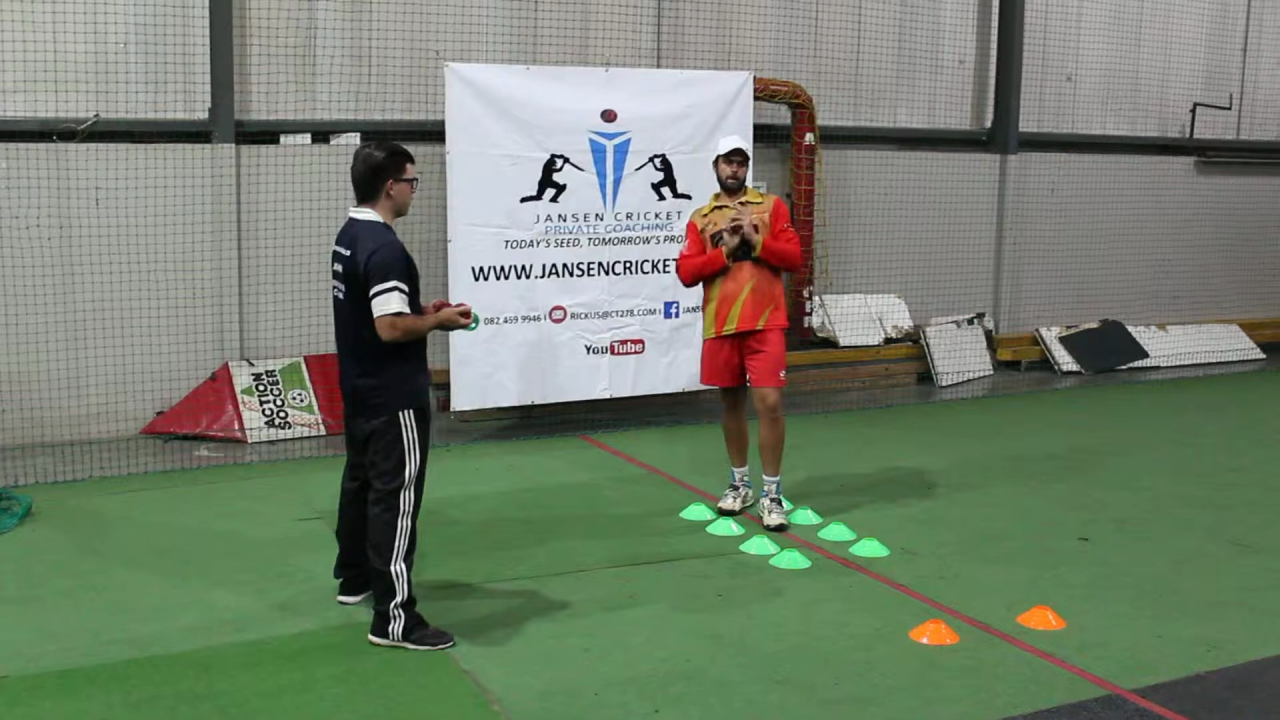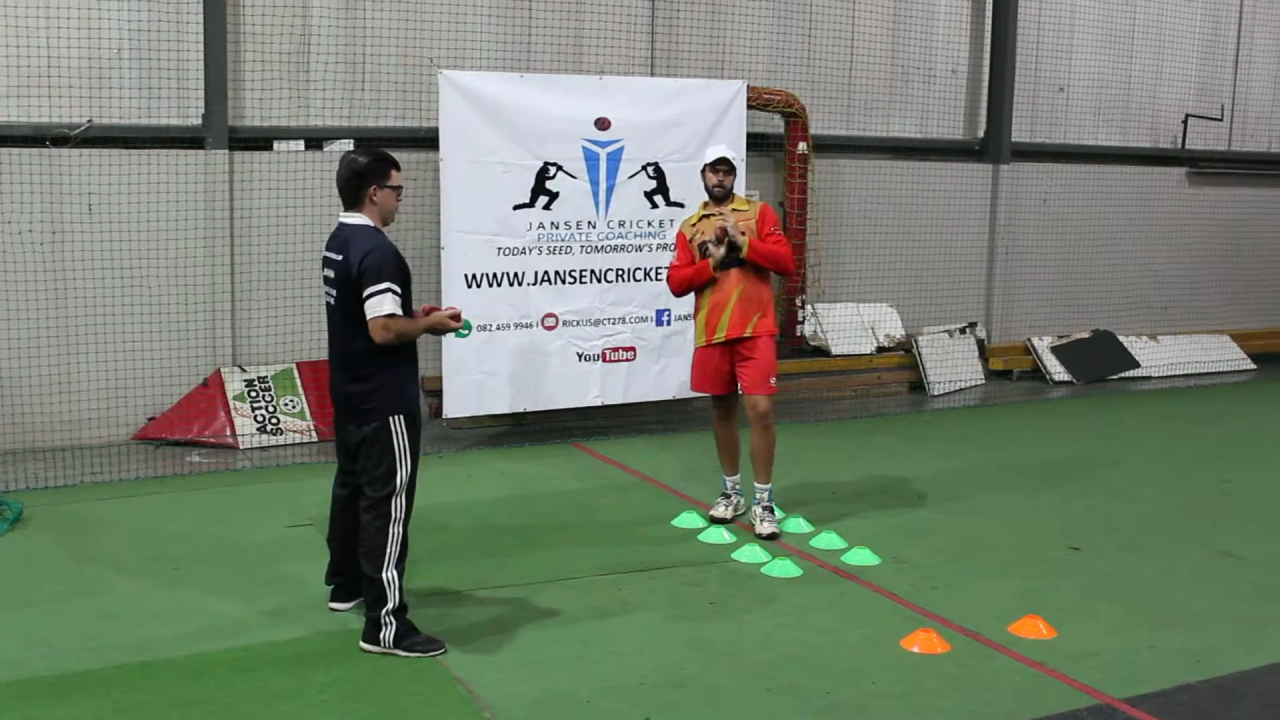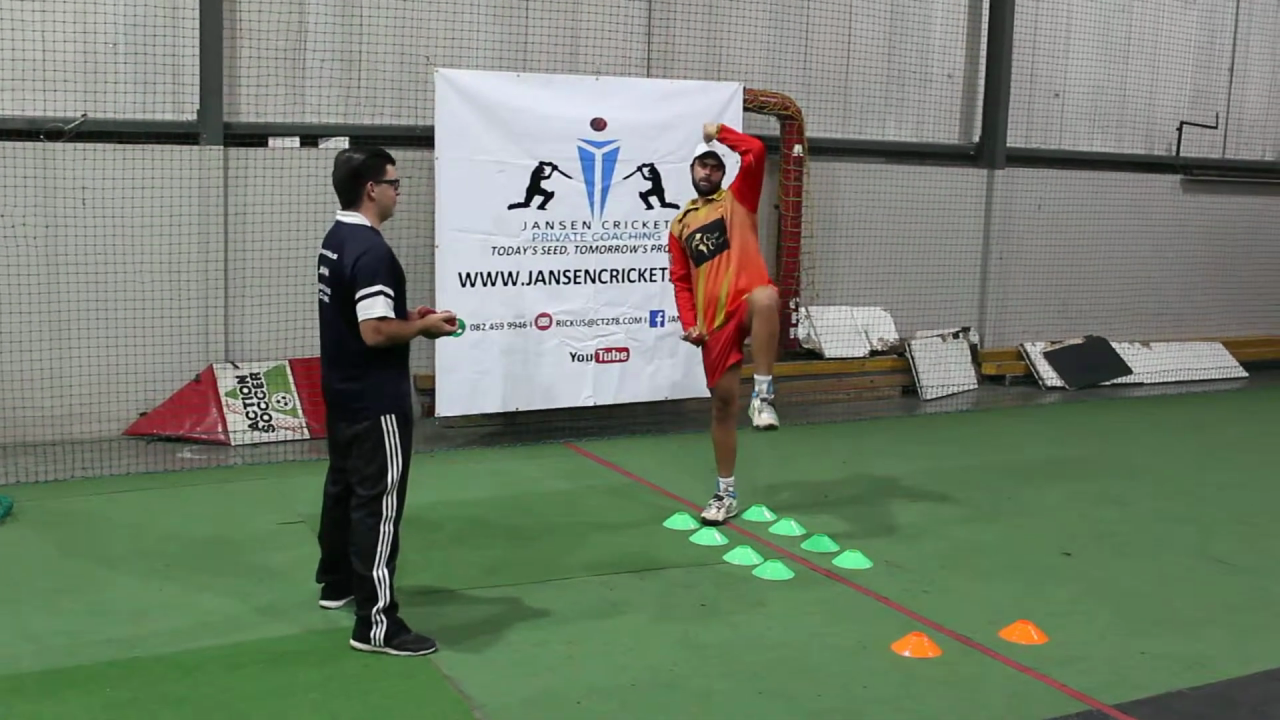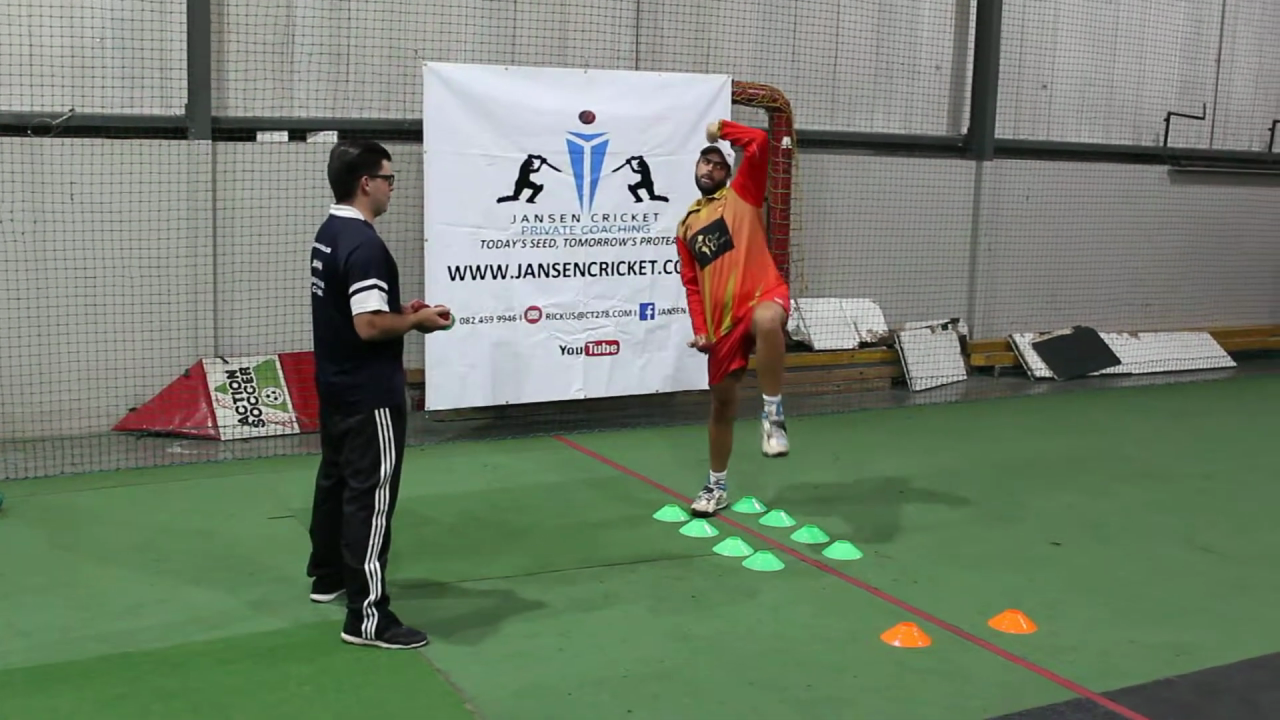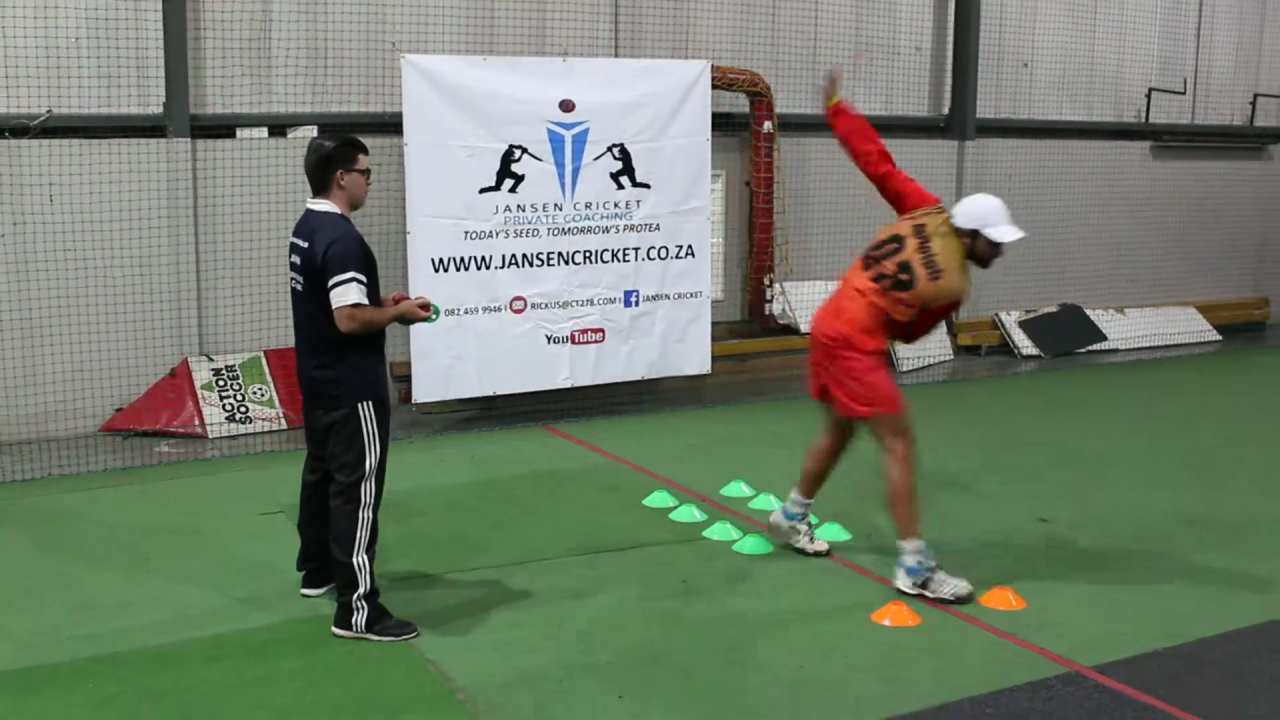
dt=1s
person 1, frame 1
left shoulder: (349, 235)
right shoulder: (384, 248)
right elbow: (391, 328)
left wrist: (420, 311)
right wrist: (438, 320)
left hip: (360, 389)
right hip: (393, 397)
left knee: (362, 482)
right knee: (395, 498)
left ankle: (354, 578)
right ankle: (394, 618)
person 1, frame 2
left shoulder: (338, 242)
right shoulder: (377, 251)
right elbow: (384, 330)
left wrist: (411, 314)
right wrist: (430, 323)
left hip: (351, 393)
right hip: (384, 402)
left knee: (352, 487)
right knee: (387, 504)
left ankle: (346, 583)
right ankle: (385, 624)
person 1, frame 3
left shoulder: (336, 239)
right shoulder: (371, 251)
right elbow: (375, 332)
left wrist: (405, 316)
right wrist: (423, 327)
left hip: (343, 391)
right hip: (375, 400)
left knee: (344, 486)
right knee: (378, 503)
left ankle: (337, 582)
right ankle: (375, 622)
person 1, frame 4
left shoulder: (329, 233)
right shoulder: (365, 245)
right elbow: (369, 325)
left wrist: (400, 309)
right wrist: (417, 320)
left hip: (336, 384)
right hip: (369, 394)
left knee: (336, 479)
right knee: (370, 497)
left ankle: (328, 575)
right ankle: (367, 615)
person 1, frame 5
left shoulder: (307, 227)
right shoulder: (342, 238)
right elbow: (349, 319)
left wrist: (380, 301)
right wrist: (397, 313)
left hip: (319, 379)
right hip: (351, 388)
left knee: (321, 474)
right knee: (356, 490)
left ankle: (317, 569)
right ankle: (356, 608)
person 2, frame 1
left shoulder: (771, 206)
right shoulder: (700, 218)
left elbow: (794, 258)
right elbow: (686, 273)
left wrist: (755, 239)
right wrist: (725, 250)
left hip: (765, 324)
right hip: (720, 326)
left knee: (769, 404)
right knee: (732, 403)
left ankle: (771, 494)
right ankle: (739, 484)
person 2, frame 2
left shoulder: (758, 213)
right shoulder: (689, 227)
left elbow: (785, 262)
right elbow: (676, 283)
left wrist: (741, 241)
right wrist: (711, 263)
left hip: (755, 330)
right hip: (712, 333)
left knee: (760, 410)
right knee: (723, 410)
left ankle: (763, 501)
right ankle: (731, 491)
person 2, frame 3
left shoulder: (738, 199)
right shoulder: (680, 225)
left elbow: (756, 152)
right elbow: (681, 281)
left wrist: (719, 131)
right wrist: (689, 324)
left hip: (751, 303)
right hip: (715, 319)
left knee: (765, 297)
right knee: (722, 402)
left ankle: (763, 394)
right ankle: (726, 493)
person 2, frame 4
left shoulder: (742, 194)
right shoulder: (687, 227)
left elbow: (759, 142)
right elbow: (693, 285)
left wrist: (721, 127)
right wrist: (700, 331)
left hip: (763, 295)
right hip: (722, 320)
left knee: (766, 326)
right knee: (721, 404)
left ankle: (772, 414)
right ankle: (716, 486)
person 2, frame 5
left shoulder: (927, 211)
right shoulder: (948, 289)
left elbow: (876, 161)
right elbow: (911, 331)
left wrist: (837, 107)
left hip: (829, 323)
right hip: (852, 340)
left knee: (839, 430)
right knee: (899, 443)
left ankle: (792, 516)
right ankle: (914, 567)
